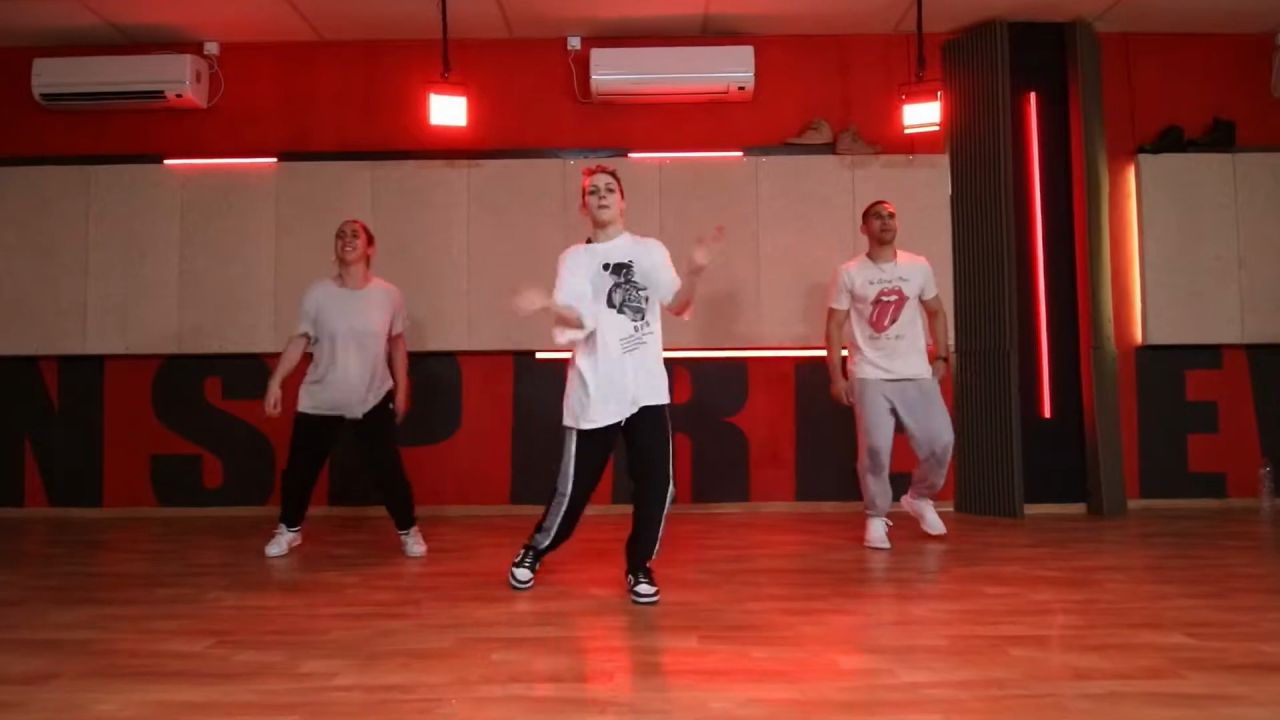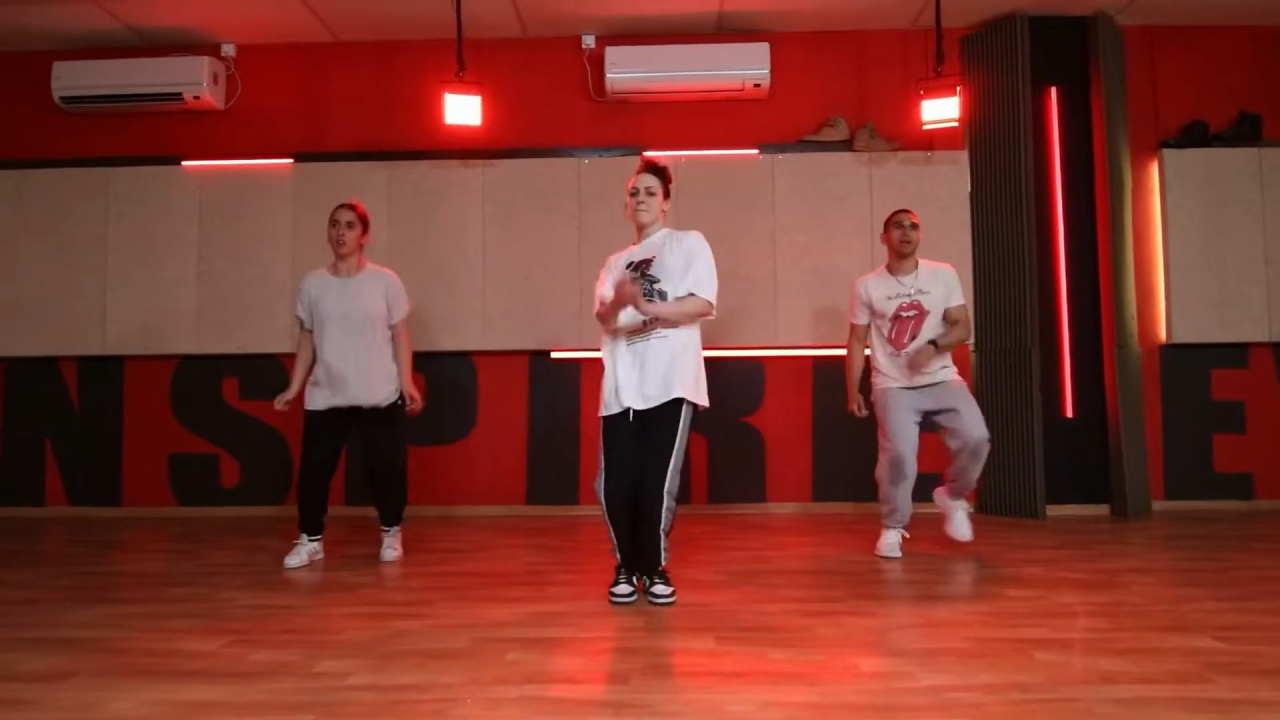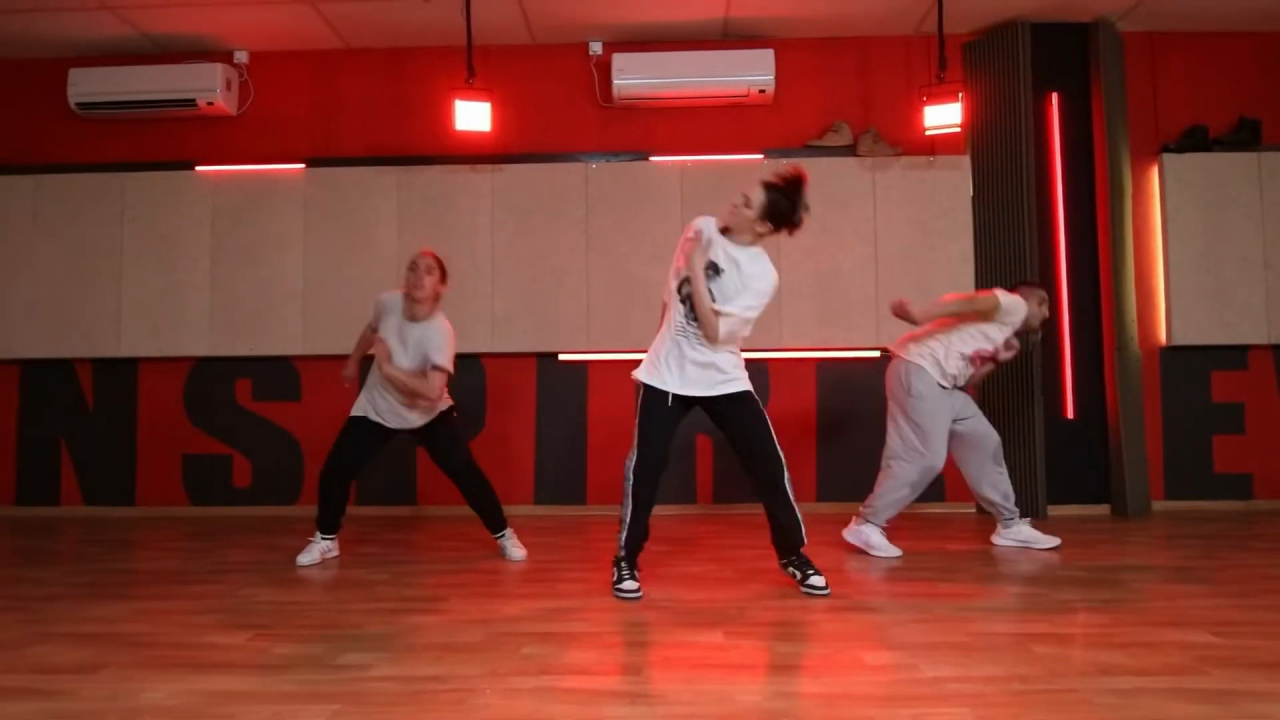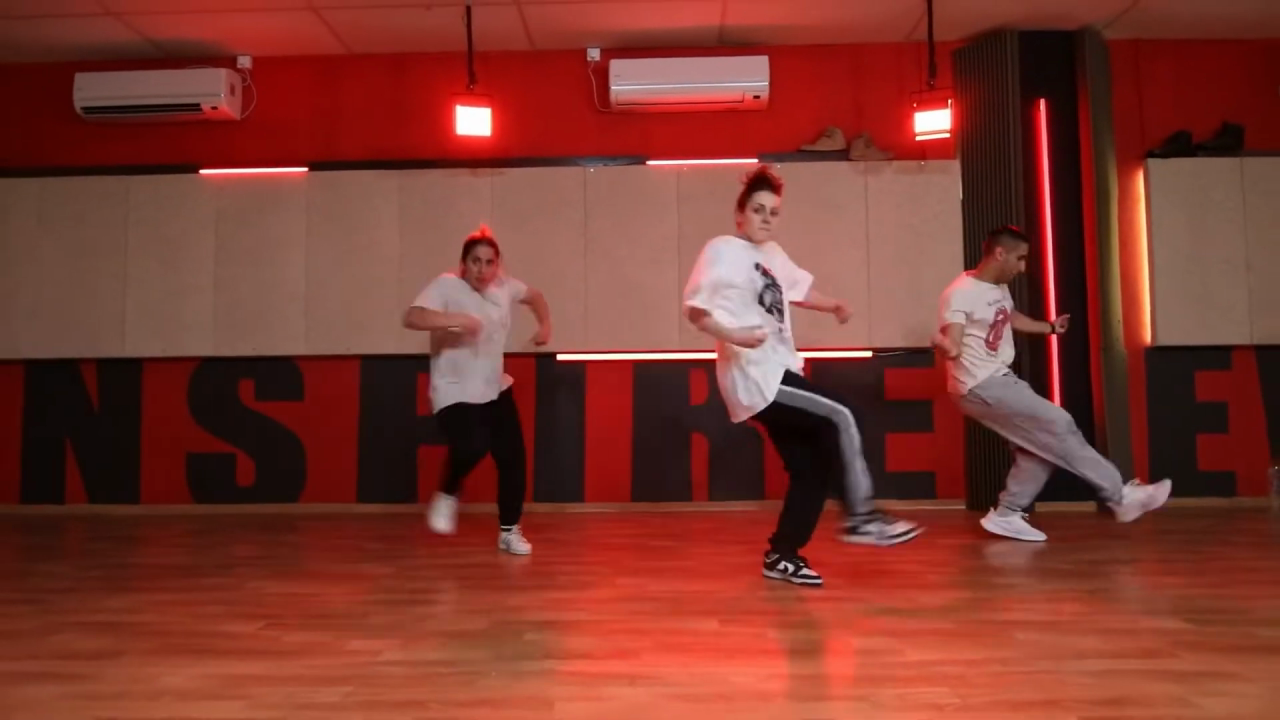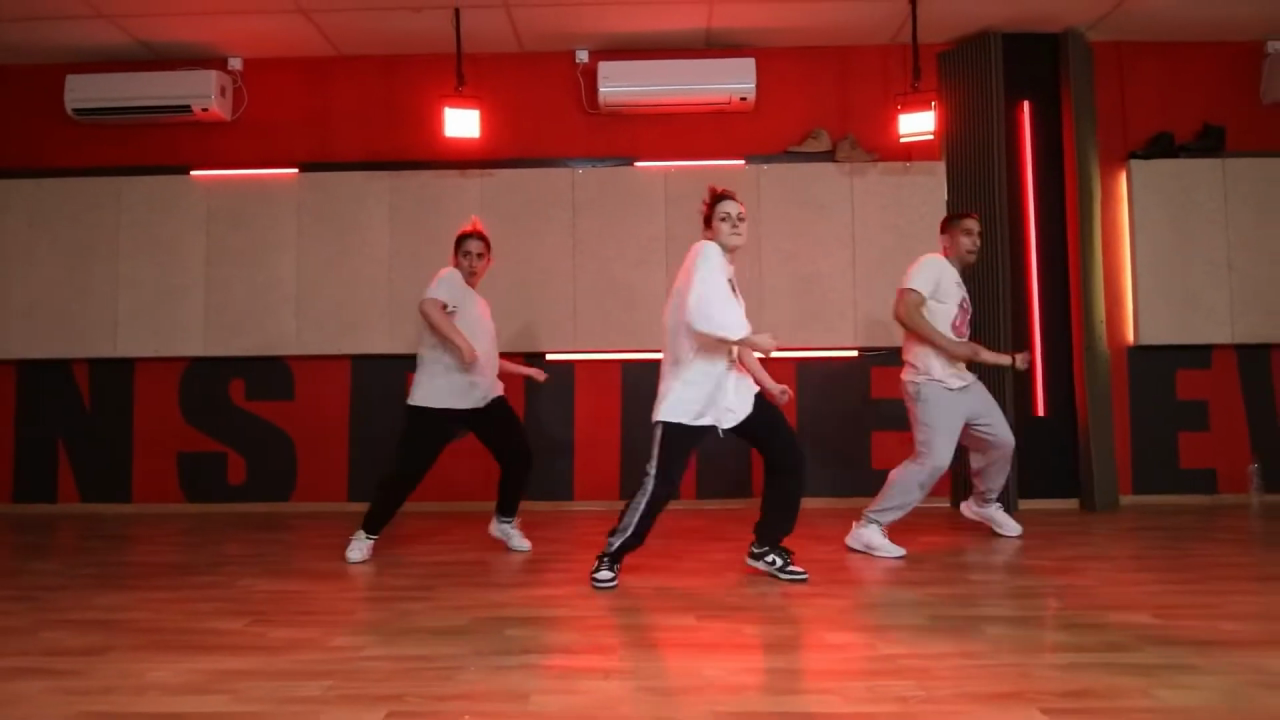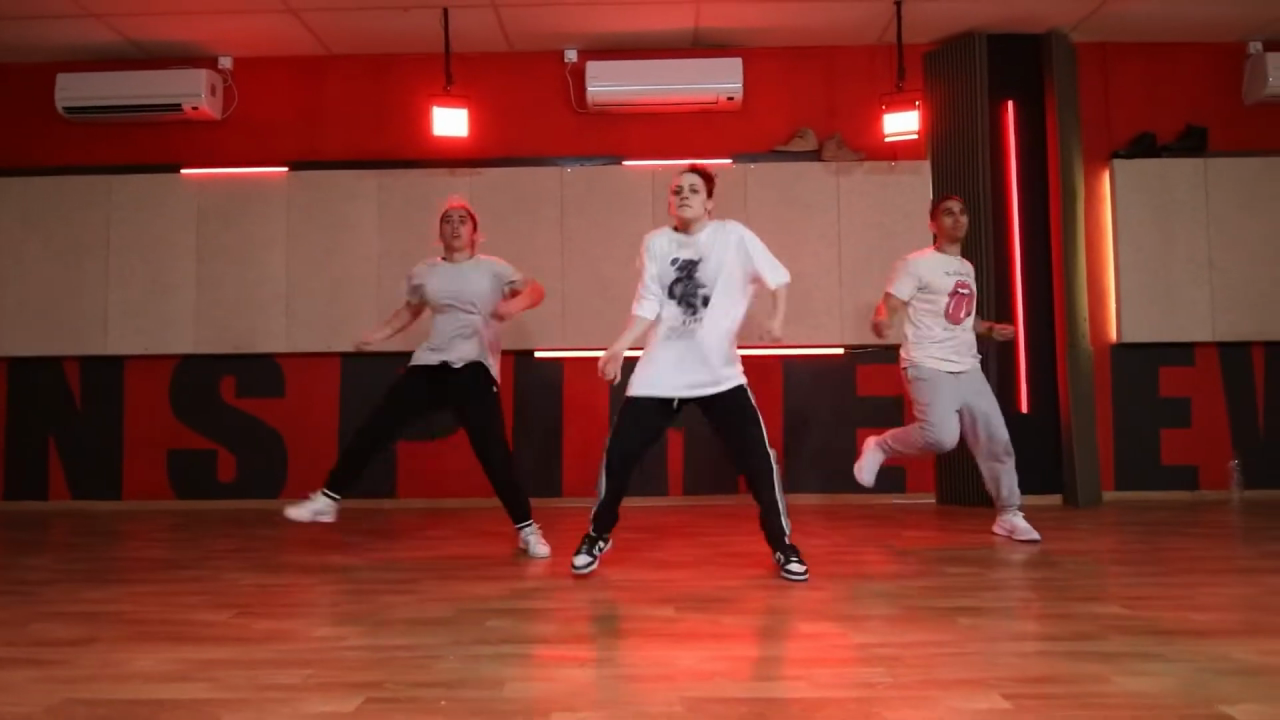
dt=0.5s
person 1, frame 1
left shoulder: (654, 249)
right shoulder: (574, 259)
left elbow: (676, 308)
right elbow: (577, 323)
left wrist: (696, 269)
right wrist: (546, 305)
left hip: (646, 387)
right hip: (594, 391)
left knee: (657, 479)
right knee: (576, 485)
left ankle: (639, 565)
right ankle: (534, 551)
person 1, frame 2
left shoulder: (689, 242)
right shoulder: (616, 263)
left elbow: (704, 305)
right elbow: (604, 319)
left wrist: (649, 309)
right wrist: (617, 303)
left hip: (671, 383)
right hip: (622, 388)
left knee: (657, 482)
right knee: (615, 485)
left ankle: (655, 567)
right ankle: (628, 566)
person 1, frame 3
left shoulder: (761, 270)
right shoulder: (704, 229)
left elbow: (716, 329)
left wrist: (696, 280)
left hip: (723, 375)
right hip: (667, 369)
left knee: (767, 462)
right knee: (644, 463)
left ankle: (794, 558)
right ankle: (627, 559)
person 1, frame 4
left shoulder: (771, 253)
right shoulder: (722, 249)
left elbow: (801, 289)
right elbow: (695, 307)
left wrist: (834, 305)
right wrist: (728, 334)
left hip: (779, 374)
right hip: (758, 377)
left knee: (810, 467)
right knee: (839, 421)
left ankle: (781, 554)
right ankle: (860, 518)
person 1, frame 5
left shoulder: (727, 275)
right shoulder: (705, 256)
right elbow: (706, 329)
left wrist: (767, 382)
right wrist: (756, 341)
left hip: (733, 390)
right hip: (687, 393)
left knee: (788, 456)
right knee: (659, 485)
left ankle: (766, 546)
right ankle: (613, 554)
person 1, frame 6
left shoulder: (732, 236)
right shoulder: (656, 243)
left elbow: (776, 277)
right elbow: (648, 307)
left wrist: (776, 321)
right wrist: (618, 347)
left hip: (719, 375)
right hip: (661, 373)
left knee: (758, 461)
right knee: (619, 453)
left ankle: (783, 546)
right ankle: (598, 534)
person 2, frame 1
left shoulder: (388, 294)
right shoulder: (317, 294)
left elbow: (398, 342)
right elbow: (300, 340)
left wrist: (402, 388)
right wrist: (275, 383)
left hip: (373, 398)
right hip: (320, 399)
left knee: (388, 469)
right knee: (300, 468)
left ankle: (409, 530)
right ankle: (289, 529)
person 2, frame 2
left shoulder: (385, 280)
right shoulder: (313, 284)
left elbow: (399, 331)
right elbow: (307, 339)
left wrist: (407, 380)
right wrist: (294, 387)
left hip: (379, 391)
right hip: (326, 395)
left knee: (387, 464)
right knee: (314, 469)
left ankle: (391, 530)
right ankle: (311, 539)
person 2, frame 3
left shoulder: (440, 333)
right shoulder: (389, 303)
left elbow: (430, 392)
left wrist: (387, 367)
right wrist: (353, 362)
left hip: (430, 413)
right hip: (376, 408)
left knee: (464, 472)
right knee: (336, 467)
left ankle: (503, 534)
right ankle: (326, 539)
person 2, frame 4
left shoulder: (503, 287)
right shoulder: (446, 284)
left elbow: (533, 295)
right elbow: (412, 318)
left wrist: (545, 326)
right wrist: (455, 319)
left hip: (495, 390)
right hip: (455, 393)
left knee: (512, 458)
right knee: (470, 449)
left ankle: (509, 530)
right ankle: (447, 496)
person 2, frame 5
left shoulder: (479, 302)
right shoulder: (448, 278)
right elbow: (428, 308)
left wrist: (524, 370)
right wrist: (462, 344)
left hip: (485, 398)
right hip: (435, 400)
left knee: (519, 455)
right knee: (408, 472)
left ankle: (504, 522)
right ankle: (367, 535)
person 2, frame 6
left shoulder: (491, 267)
right shoulder: (423, 272)
left elbow: (534, 290)
right elbow: (409, 310)
left wrist: (514, 305)
right wrist: (376, 336)
left hip: (475, 369)
right hip: (430, 367)
left knee: (493, 451)
right knee: (375, 428)
left ankle: (526, 528)
right ankle: (327, 499)
person 3, frame 1
left shoulder: (919, 266)
right shoulder: (849, 273)
left elbow: (936, 313)
right elbow: (834, 327)
left wrist: (942, 355)
right wrist: (836, 376)
left hip: (916, 374)
right hip: (869, 375)
left knee: (940, 442)
right knee: (875, 447)
left ankle: (920, 498)
right ankle: (876, 518)
person 3, frame 2
left shoulder: (944, 275)
right shoulder: (867, 286)
left elbow: (962, 327)
right elbow: (857, 342)
left wrist: (933, 347)
right wrist: (853, 390)
left hip: (941, 380)
right hip: (893, 385)
left knee: (975, 438)
right knee: (899, 454)
left ankle: (953, 496)
right ankle: (892, 529)
person 3, frame 3
left shoulder: (998, 337)
right shoulder: (1012, 306)
left elbow: (966, 382)
right elbow: (974, 302)
left wrist: (996, 360)
right wrist: (922, 314)
left hip: (942, 384)
right hip: (916, 371)
left knee: (985, 443)
right knee: (925, 460)
left ankle: (1010, 525)
right ankle: (866, 524)
person 3, frame 4
left shoulder: (999, 288)
right shoulder: (959, 293)
right elbow: (948, 340)
left wrist: (1051, 327)
right wrist: (947, 345)
left hip: (999, 380)
right hip: (979, 387)
left knee: (1039, 448)
right knee: (1059, 427)
left ankle: (1006, 515)
right ankle: (1121, 496)
person 3, frame 5
left shoulder: (955, 280)
right shoulder: (930, 266)
right elbow: (905, 311)
left wrist: (1006, 359)
right wrist: (953, 347)
left hip: (959, 382)
right hip: (929, 384)
left knee: (1001, 443)
right knee: (933, 462)
left ankle: (982, 503)
right ankle: (868, 527)
person 3, frame 6
left shoulder: (967, 268)
right shoulder: (916, 263)
right elbow: (888, 308)
left wrist: (993, 329)
right wrist: (881, 324)
left hip: (967, 371)
right hip: (926, 368)
left knee: (998, 442)
right knee: (941, 436)
left ankle: (1009, 514)
right ankle: (881, 446)
